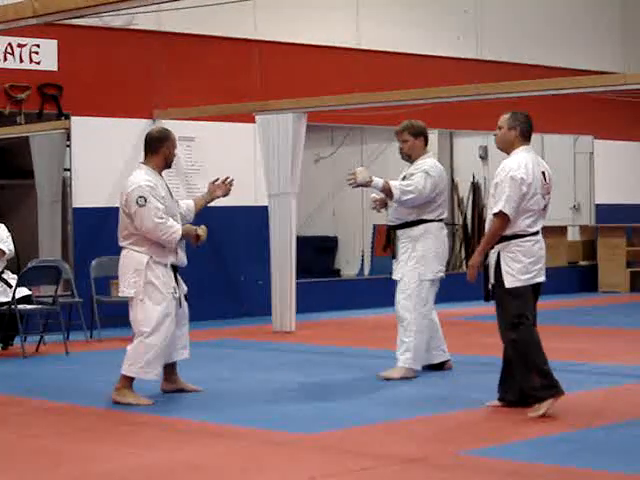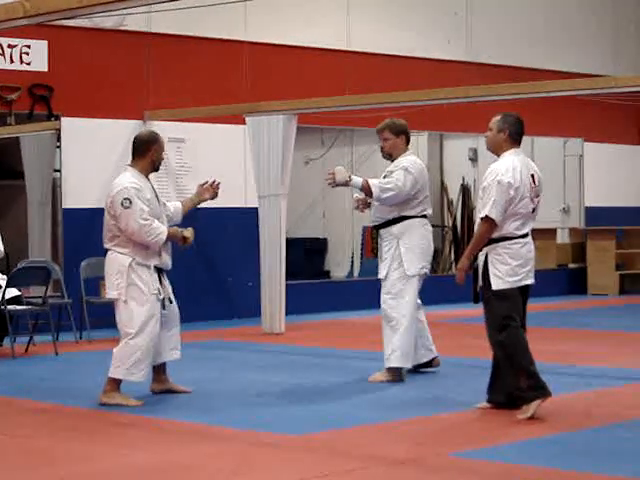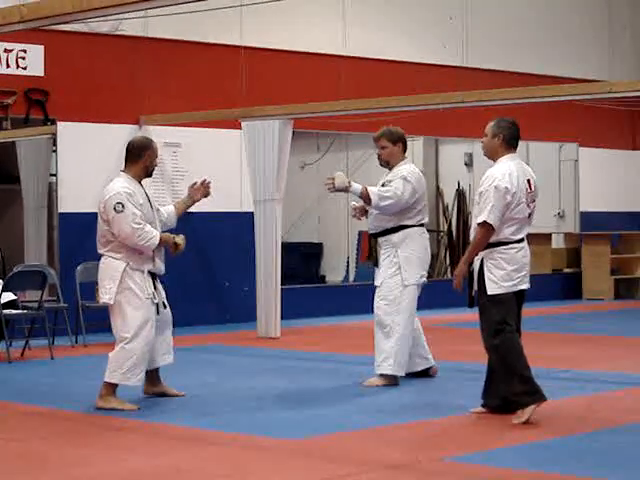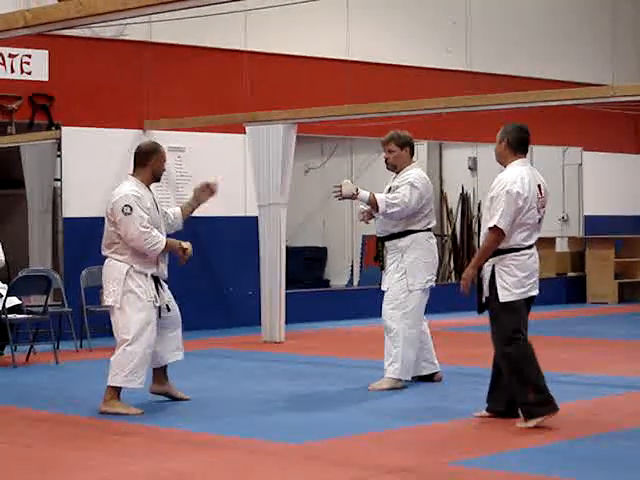
dt=0.3s
person 1, frame 1
left shoulder: (513, 166)
right shoulder: (539, 165)
left elbow: (502, 218)
left wrist: (479, 254)
left hip: (513, 253)
right hip: (530, 248)
left knee: (517, 327)
right knee: (518, 324)
left ankle: (544, 390)
right ankle: (515, 393)
person 1, frame 2
left shoulder: (501, 170)
right shoulder: (530, 168)
left elbow: (489, 222)
left wrist: (467, 257)
left hip: (502, 256)
right hip: (520, 251)
left knee: (504, 329)
right knee: (509, 326)
left ankle: (532, 391)
right ankle: (504, 395)
person 1, frame 3
left shoulder: (498, 175)
right shoulder: (526, 173)
left elbow: (486, 226)
left wrist: (464, 262)
left hip: (497, 261)
right hip: (515, 257)
left knee: (499, 334)
right knee: (504, 332)
left ankle: (526, 396)
right ankle: (499, 399)
person 1, frame 4
left shoulder: (509, 180)
right shoulder: (536, 178)
left elbow: (497, 232)
left wrist: (472, 267)
left hip: (506, 267)
right hip: (523, 262)
left knee: (510, 341)
right knee: (508, 338)
left ankle: (539, 404)
right ankle: (502, 404)
person 2, frame 1
left shoulder: (154, 181)
right shoulder: (142, 184)
left elbow: (176, 211)
right elbow: (155, 228)
left wrist: (210, 196)
right wrist: (190, 232)
left hip: (161, 266)
right hip: (147, 267)
left knee: (176, 318)
right knee: (153, 328)
left ankle: (171, 379)
right ankle: (123, 389)
person 2, frame 2
left shoulder: (141, 184)
right shoulder: (127, 186)
left elbow: (164, 214)
right elbow: (141, 229)
left wrist: (198, 198)
right wrist: (176, 235)
left hip: (148, 268)
right hip: (132, 269)
left knee: (166, 319)
right knee: (140, 330)
left ankle: (160, 379)
right ankle: (111, 390)
person 2, frame 3
left shoulder: (135, 189)
right shoulder: (120, 191)
left elbow: (159, 218)
right elbow: (133, 234)
left wrist: (189, 200)
right wrist: (168, 240)
left hip: (142, 273)
right hip: (126, 275)
left knee: (159, 323)
right knee: (135, 334)
left ankle: (153, 383)
right ankle: (107, 395)
person 2, frame 4
left shoulder: (143, 193)
right shoulder: (128, 195)
left elbow: (167, 221)
right elbow: (142, 238)
left wrist: (195, 201)
right wrist: (176, 246)
left hip: (145, 276)
right hip: (129, 277)
left knee: (168, 320)
right knee: (136, 337)
left ankle: (160, 381)
right ankle: (111, 399)
person 3, frame 1
left shoulder: (429, 169)
right shoulder: (413, 169)
left elbow: (410, 193)
left wrist: (372, 182)
right wrist: (385, 202)
left hip: (424, 241)
right hip: (413, 242)
left knee: (410, 302)
right knee: (420, 303)
left ankle: (407, 363)
right ankle: (438, 357)
person 3, frame 2
left shoulder: (410, 166)
right shoulder: (397, 167)
left elbow: (390, 190)
left wrist: (351, 181)
right wrist: (368, 201)
left hip: (408, 239)
right hip: (398, 240)
left knee: (396, 301)
right knee: (406, 300)
left ankle: (395, 365)
right ankle: (425, 355)
person 3, frame 3
left shoulder: (407, 175)
right shoulder: (392, 175)
left elbow: (388, 199)
left wrist: (351, 187)
right wrist: (365, 209)
left hip: (404, 247)
right hip: (394, 248)
left knee: (390, 307)
right knee: (402, 308)
left ankle: (388, 370)
right ankle: (422, 364)
person 3, frame 4
left shoulder: (414, 179)
right shoulder: (400, 179)
left elbow: (397, 205)
left wrist: (358, 194)
right wrist: (372, 212)
left hip: (411, 252)
right hip: (401, 252)
left knee: (398, 312)
right knee: (411, 314)
left ankle: (396, 374)
right ankle: (428, 369)
